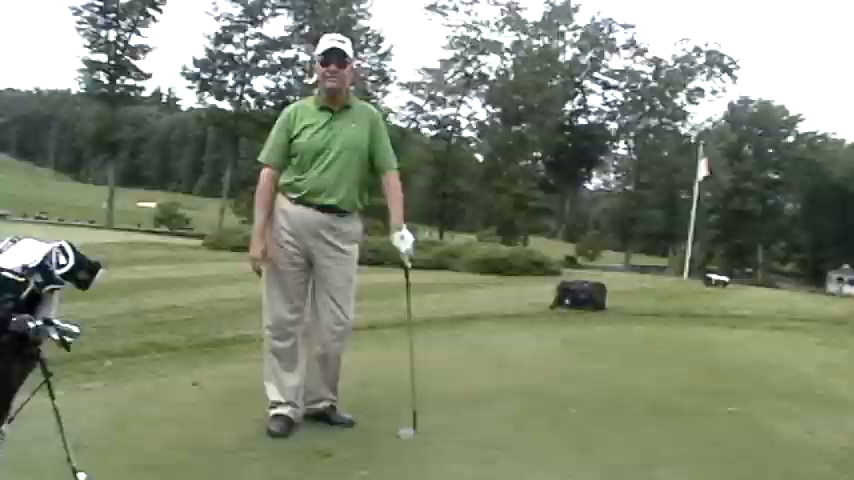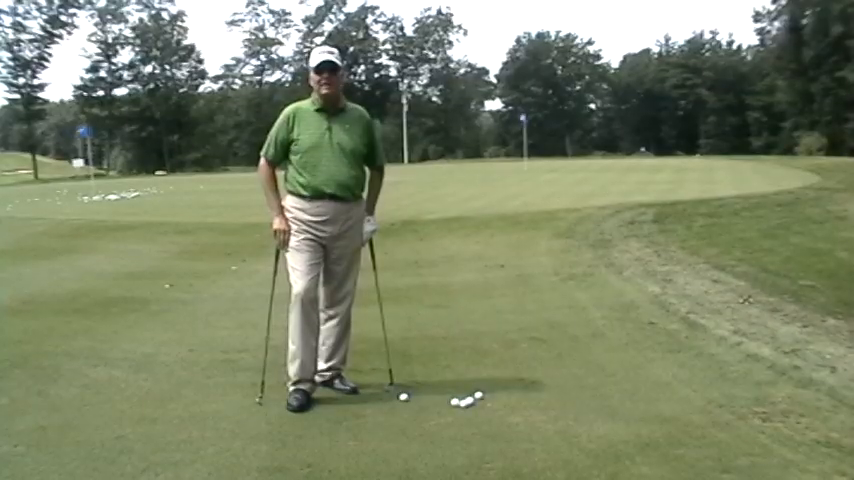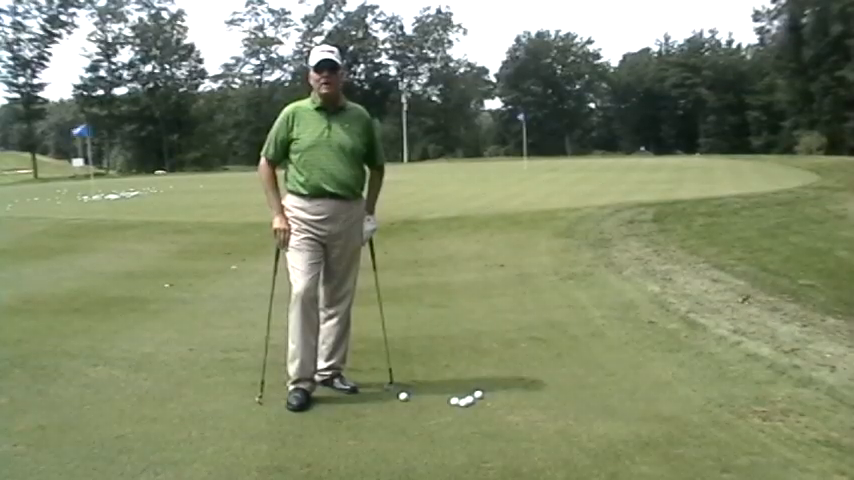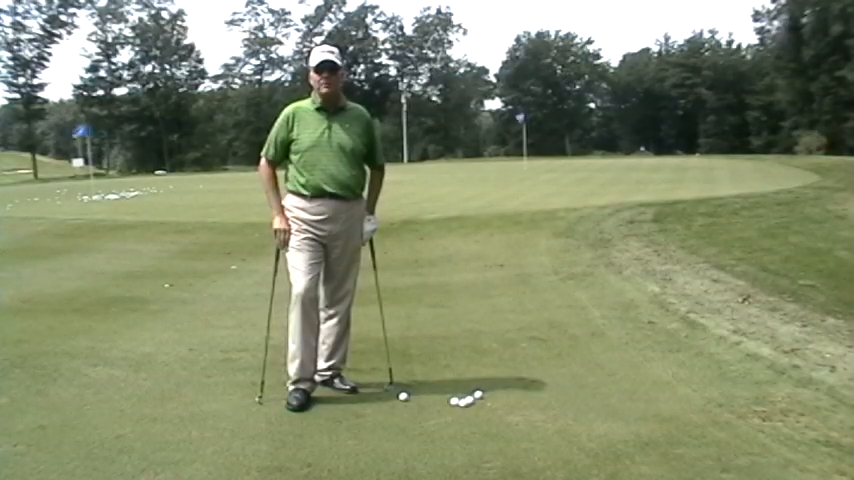
dt=0.5s
person 1, frame 1
left shoulder: (369, 118)
right shoulder: (295, 114)
left elbow: (388, 174)
right elbow: (269, 173)
left wrist: (398, 226)
right wrist: (259, 233)
left hip: (342, 227)
right hip: (294, 221)
left knee: (335, 320)
right knee: (285, 318)
left ankle: (321, 401)
right ankle: (283, 406)
person 1, frame 2
left shoulder: (361, 118)
right shoulder: (293, 114)
left elbow: (377, 167)
right elbow: (266, 163)
left wrist: (370, 212)
right wrist: (277, 213)
left hip: (349, 215)
right hip: (303, 213)
left knee: (339, 298)
right knee: (304, 293)
left ankle: (331, 370)
right ankle: (300, 381)
person 1, frame 3
left shoulder: (360, 116)
right shoulder: (293, 114)
left elbow: (376, 166)
right elbow: (267, 163)
left wrist: (369, 212)
right wrist: (277, 213)
left hip: (348, 214)
right hip: (303, 212)
left knee: (339, 297)
right knee: (303, 292)
left ankle: (330, 370)
right ankle: (300, 380)
person 1, frame 4
left shoulder: (360, 117)
right shoulder: (293, 114)
left elbow: (377, 166)
right elbow: (267, 163)
left wrist: (370, 211)
right wrist: (277, 212)
left hip: (349, 214)
right hip: (303, 212)
left knee: (339, 297)
right knee: (304, 292)
left ankle: (330, 370)
right ankle: (300, 380)
